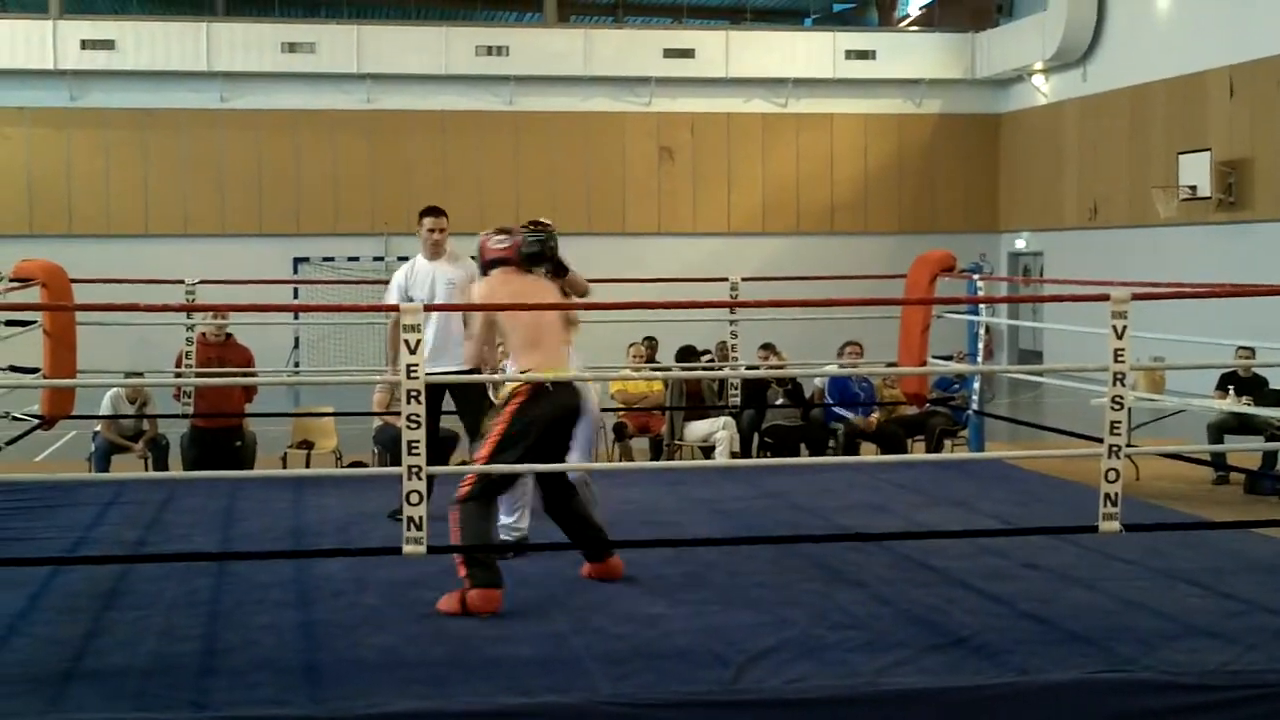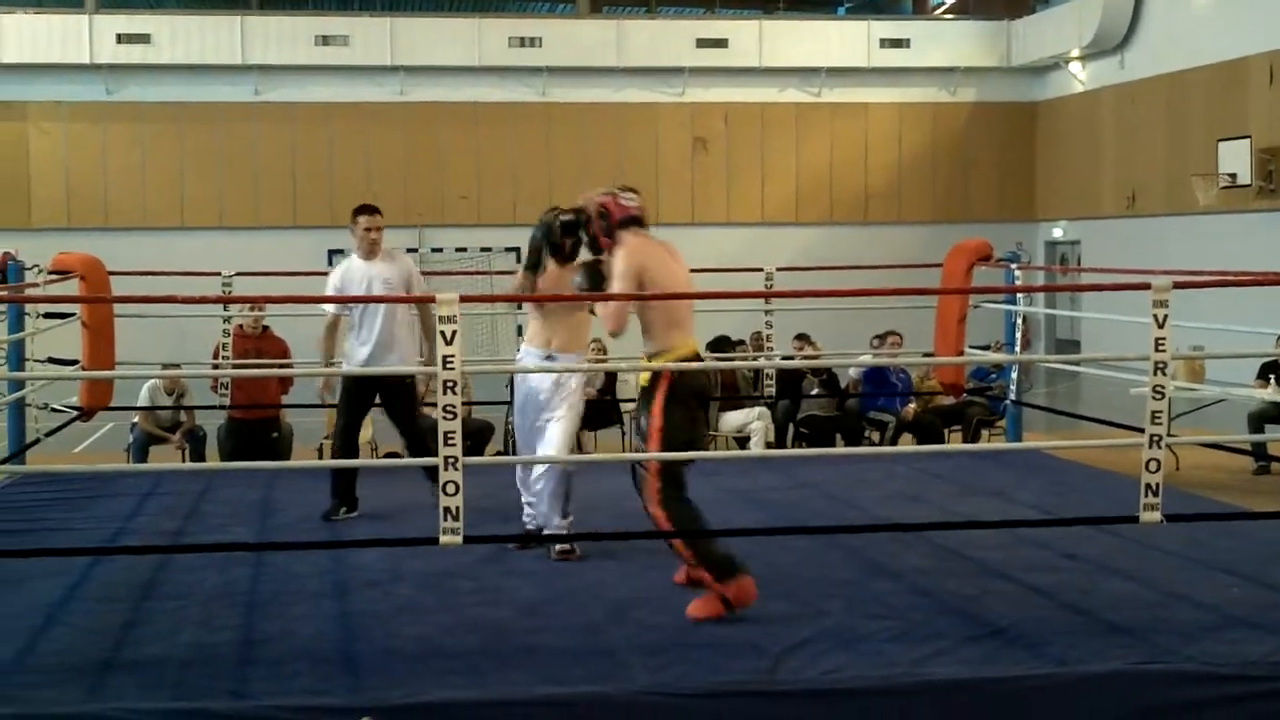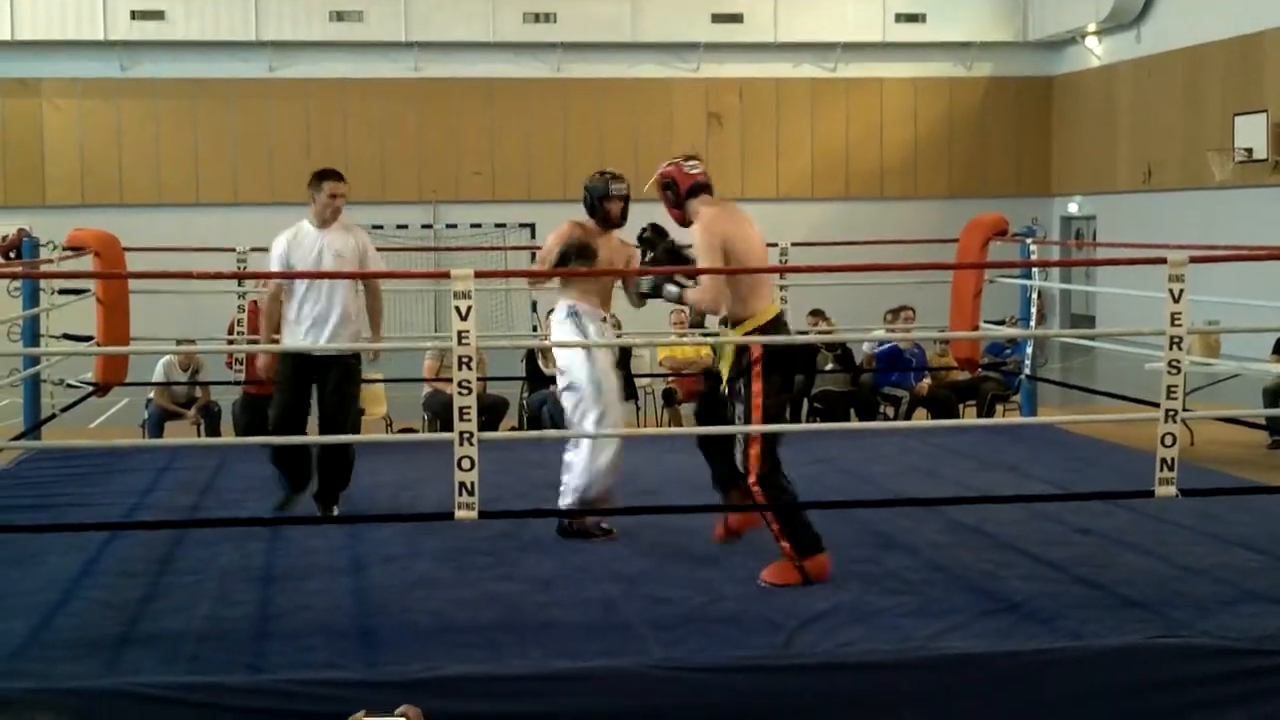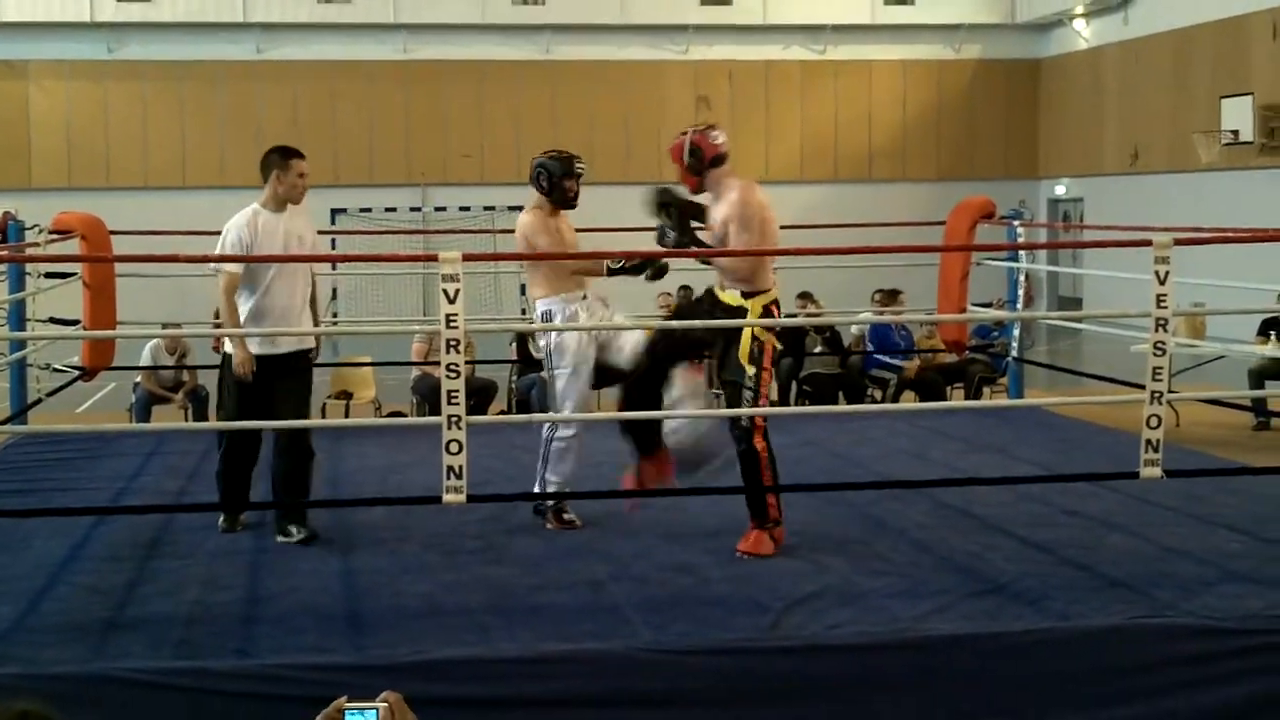
dt=0.7s
person 1, frame 1
left shoulder: (482, 290)
right shoulder: (545, 286)
left elbow: (477, 360)
left hip: (533, 396)
right hip: (567, 394)
left knee: (473, 494)
right knee: (555, 483)
left ankle: (481, 589)
right ankle: (603, 559)
person 1, frame 2
left shoulder: (627, 256)
right shoulder: (667, 251)
left elbow: (613, 325)
left wrist: (592, 292)
left hip: (670, 378)
right hip: (691, 369)
left knee: (659, 488)
right knee: (661, 477)
left ankle: (729, 581)
right ankle: (701, 560)
person 1, frame 3
left shoulder: (706, 228)
right shoulder: (731, 213)
left elbow: (712, 302)
left wrist: (664, 287)
left hip: (756, 343)
right hip: (760, 331)
left knee: (756, 458)
right knee: (711, 418)
left ankle: (807, 557)
right ankle: (741, 505)
person 1, frame 4
left shoulder: (744, 198)
right shoulder: (722, 195)
left elbow: (743, 265)
left wrist: (691, 244)
right wrist: (691, 213)
left hip: (752, 316)
right hip: (716, 304)
left knee: (748, 426)
right knee: (646, 369)
left ankle: (766, 524)
right ankle: (653, 457)
person 2, frame 1
left shoulder: (560, 279)
left elbow: (581, 290)
left wrist: (555, 264)
left knee: (585, 405)
left ankle: (576, 475)
right ankle: (513, 533)
person 2, frame 2
right shoulder: (536, 268)
right elbow: (517, 294)
right wrist: (535, 257)
left hip: (570, 369)
right hip: (532, 365)
left knee: (555, 456)
right knee: (528, 456)
left ankle: (557, 531)
right ankle: (536, 523)
person 2, frame 3
left shoulder: (625, 251)
right shoulder: (571, 232)
right elbow: (532, 273)
right wrist: (563, 258)
left hip: (600, 330)
right hip: (573, 322)
left knee: (595, 425)
right knee: (600, 408)
left ankle: (576, 509)
right ankle: (586, 495)
person 2, frame 4
left shoulder: (559, 219)
right shoulder: (531, 220)
right elbow: (569, 263)
left wrist: (634, 266)
right wrist: (619, 267)
left hip: (589, 307)
right hip: (560, 317)
right knee: (569, 413)
right ankle: (550, 497)
person 3, frame 1
left shoulder: (465, 266)
right shoulder: (406, 273)
right elbow: (396, 322)
right wrist: (393, 368)
left hip: (464, 364)
right hip: (424, 367)
left knee: (480, 427)
right knee: (423, 435)
person 3, frame 2
left shoulder: (402, 265)
right shoulder: (340, 274)
left elbow: (423, 308)
right elbow: (331, 325)
left wrist: (431, 350)
right wrist: (325, 372)
left hip: (397, 363)
right hip: (356, 366)
left knee: (414, 430)
right knee: (344, 434)
left ankle: (440, 478)
right ankle: (344, 500)
person 3, frame 3
left shoulder: (357, 239)
right shoulder: (288, 241)
left elbow: (372, 290)
right elbow: (273, 297)
left wrist: (375, 335)
right wrist: (265, 348)
left hip: (342, 348)
right hip: (296, 348)
left knee: (338, 426)
right knee: (282, 422)
left ankle: (329, 496)
right ankle: (296, 482)
person 3, frame 4
left shoulder: (304, 224)
right shoulder: (242, 227)
right elbow: (226, 291)
left wrist: (315, 329)
right wrist: (237, 346)
left hip: (295, 349)
right hip: (248, 351)
left knee: (294, 435)
right knee: (239, 435)
left ankle: (290, 520)
right ankle: (232, 508)
